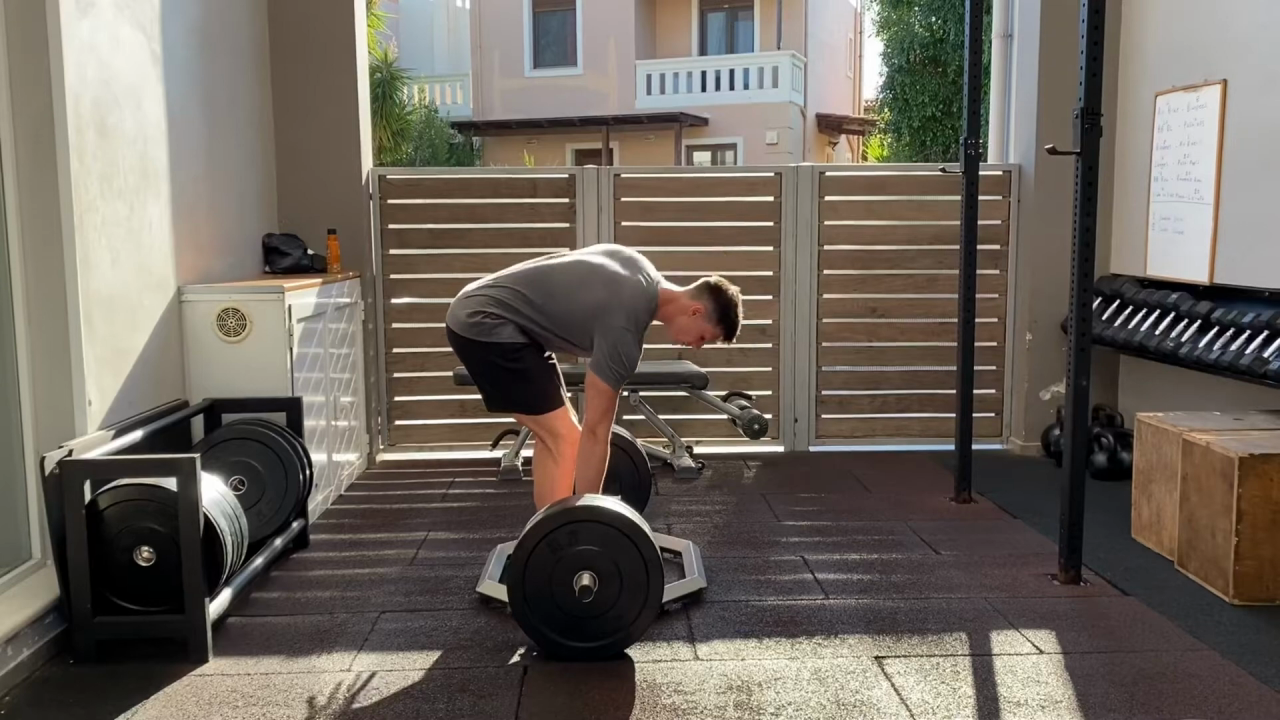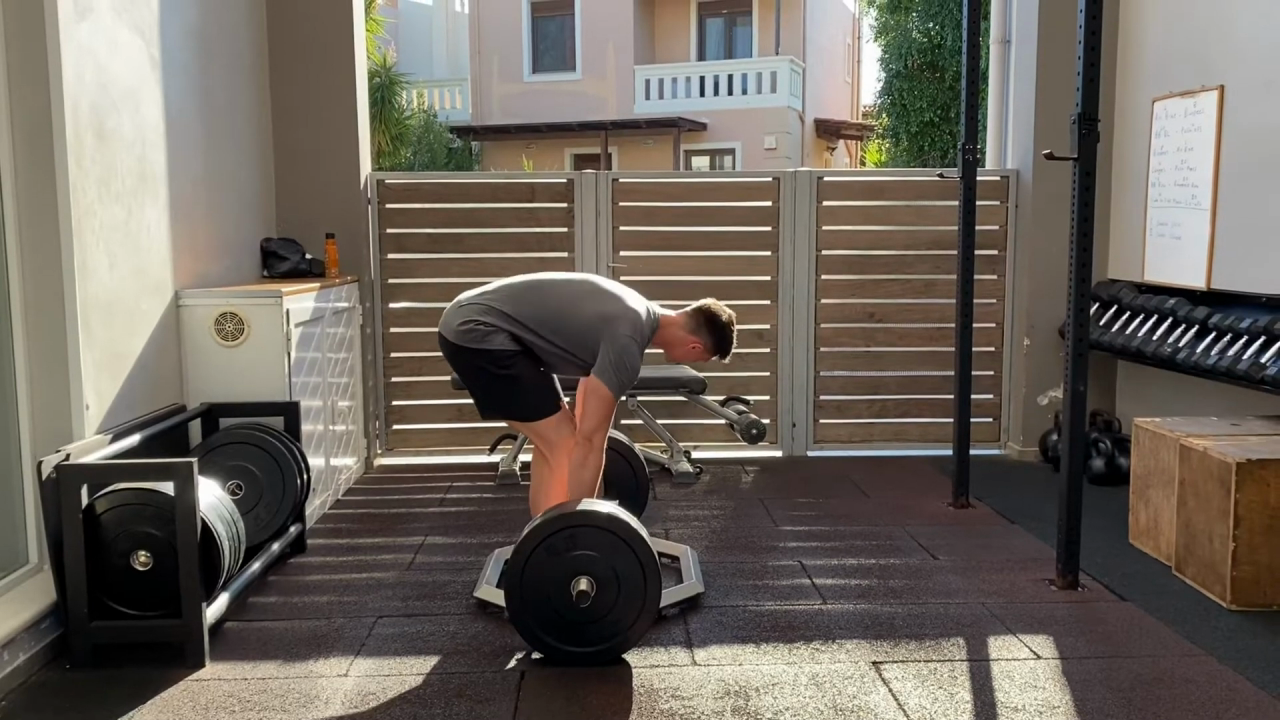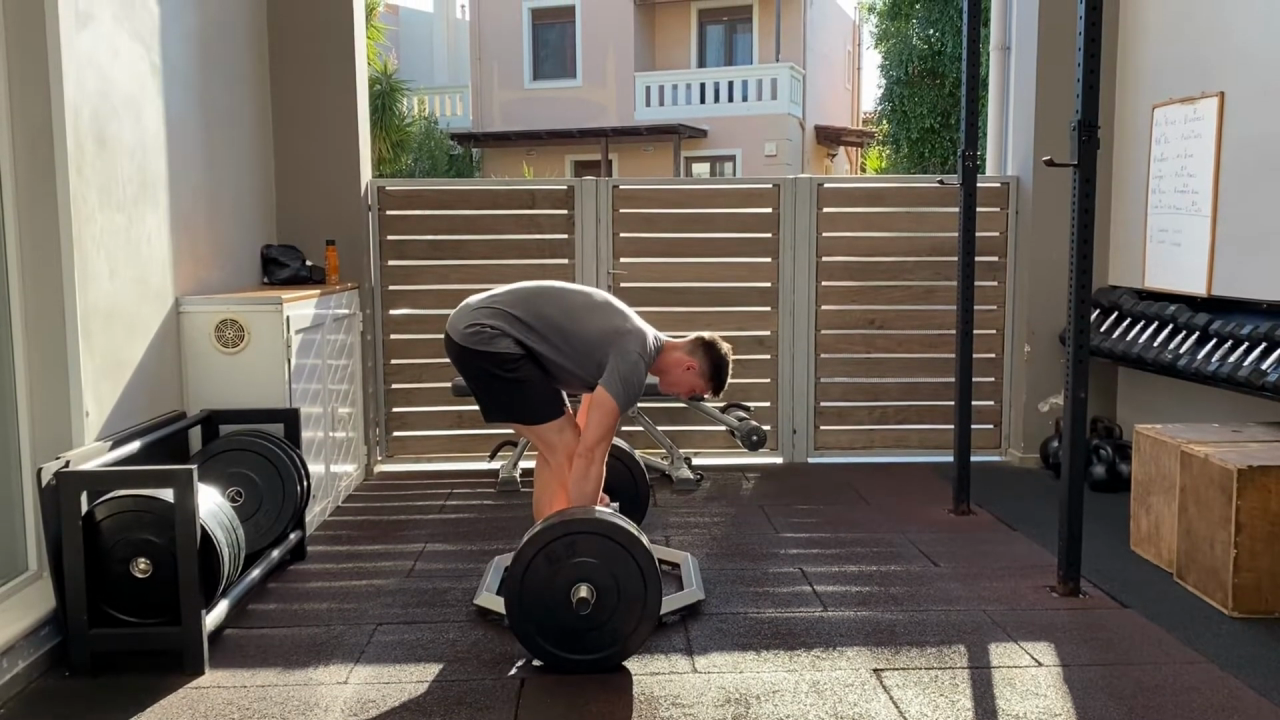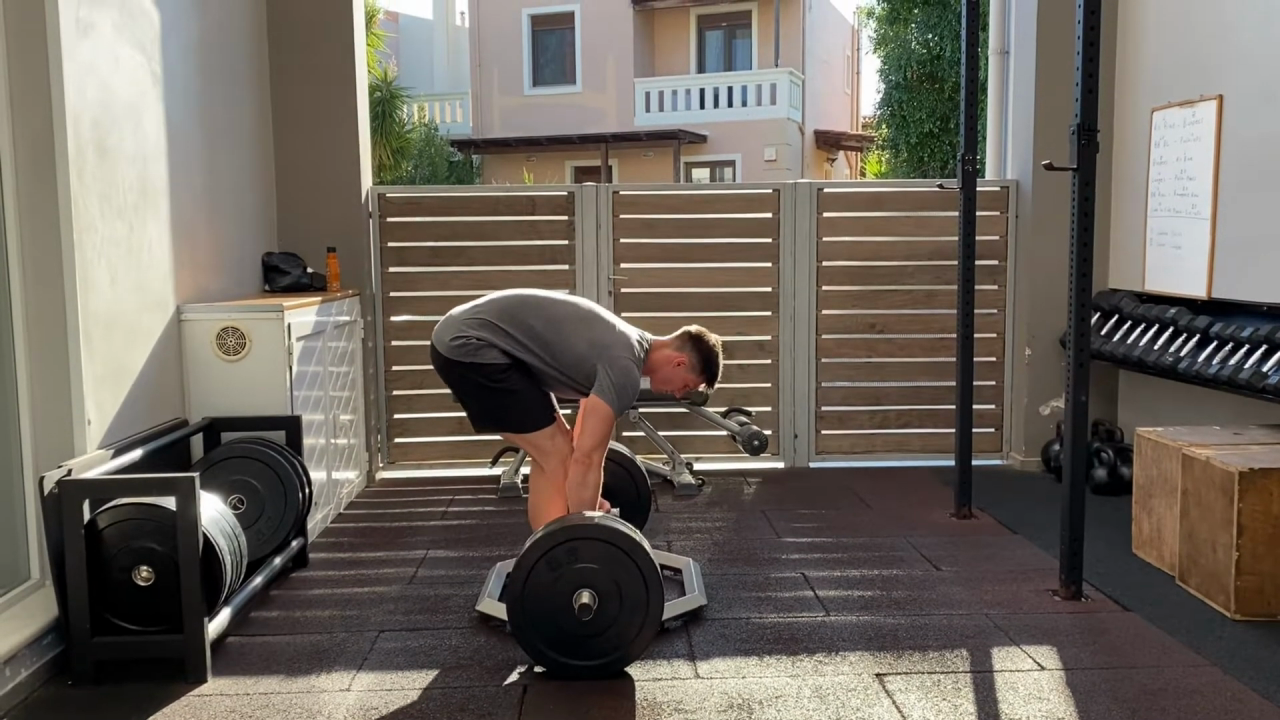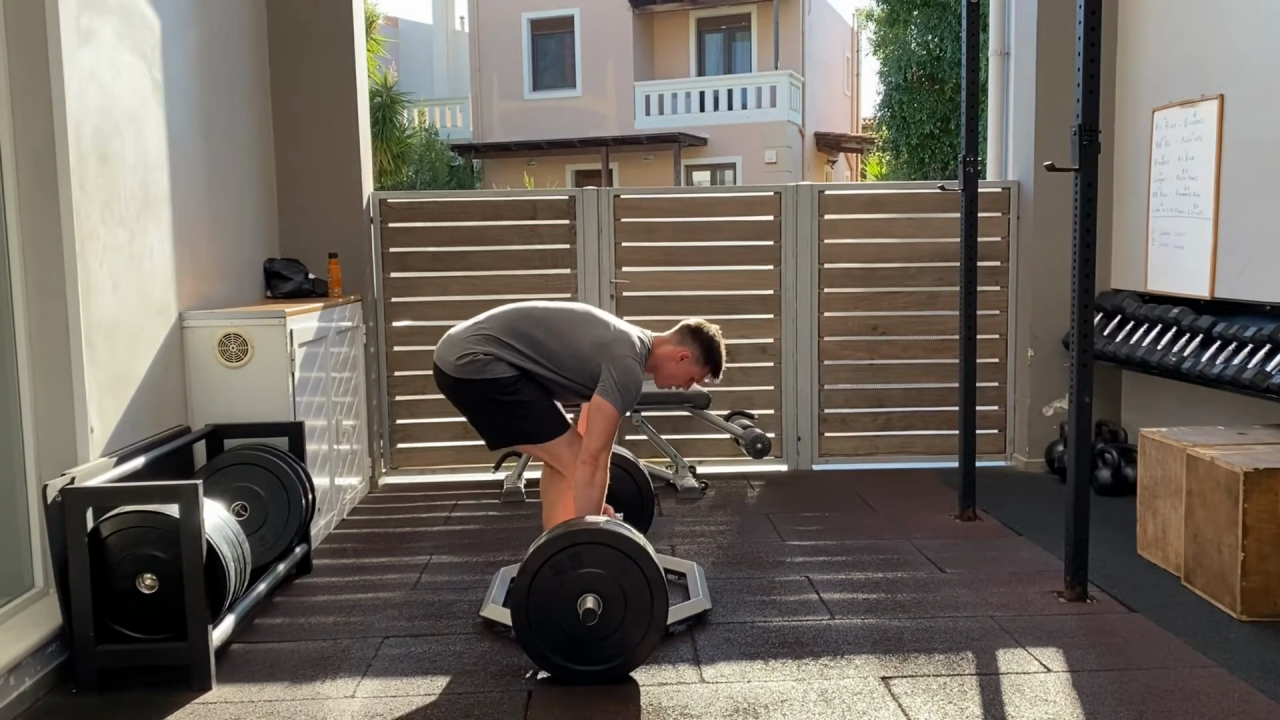
dt=1s
person 1, frame 1
left shoulder: (641, 272)
right shoulder: (623, 329)
right elbow: (596, 432)
left hip: (482, 314)
right hip: (484, 322)
left knee: (555, 435)
right knee: (565, 439)
person 1, frame 2
left shoulder: (634, 315)
right shoulder: (628, 342)
right elbow: (589, 440)
left hip: (472, 324)
right hip: (475, 331)
left knee: (555, 439)
right knee: (560, 445)
person 1, frame 3
left shoulder: (635, 343)
right shoulder: (633, 360)
left elbow: (588, 434)
right elbow: (590, 452)
left wrist: (588, 494)
left hip: (479, 328)
right hip: (481, 333)
left knee: (558, 444)
right knee: (563, 449)
person 1, frame 4
left shoulder: (626, 346)
right shoulder: (624, 369)
left elbow: (583, 442)
right elbow: (586, 459)
left wrist: (588, 502)
left hip: (469, 339)
right hip: (469, 344)
left knee: (552, 452)
right knee: (556, 457)
person 1, frame 5
left shoulder: (625, 344)
right shoulder: (627, 366)
left elbow: (588, 445)
right elbow: (592, 459)
left wrist: (593, 507)
left hip: (469, 353)
right hip: (473, 362)
left knee: (564, 458)
right knee: (572, 462)
